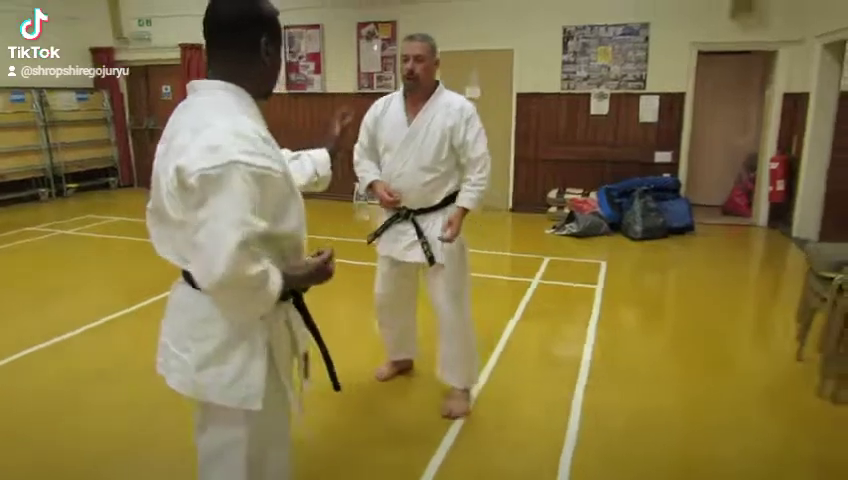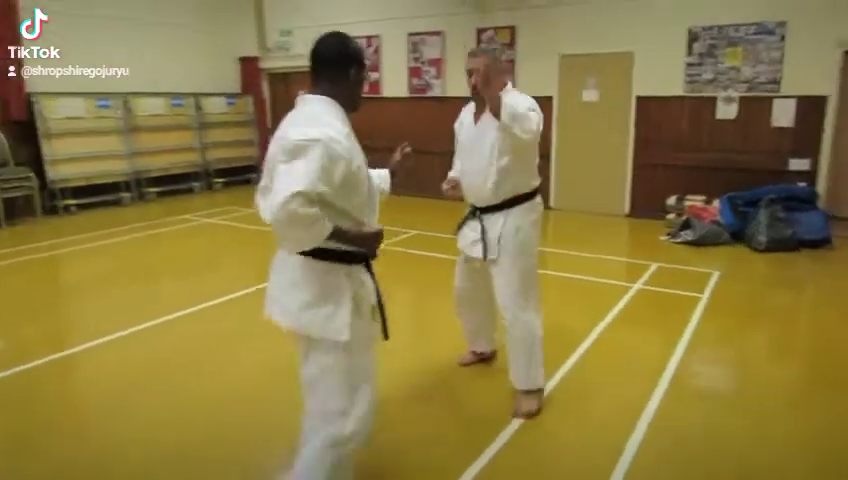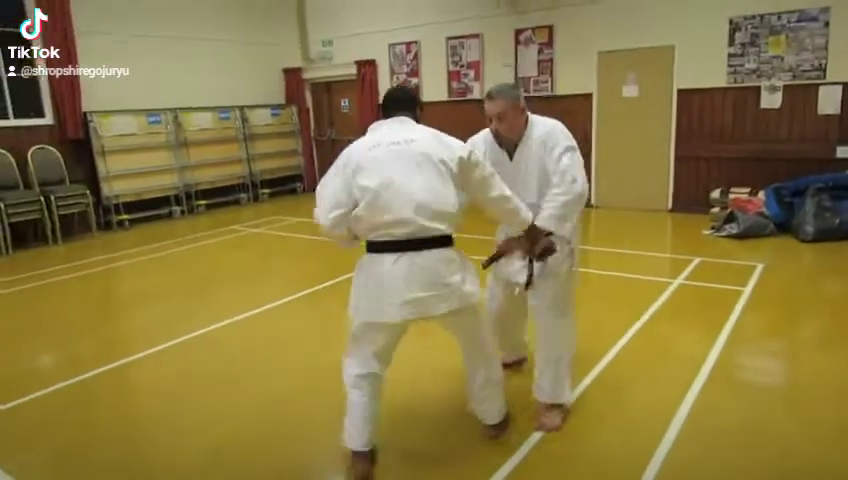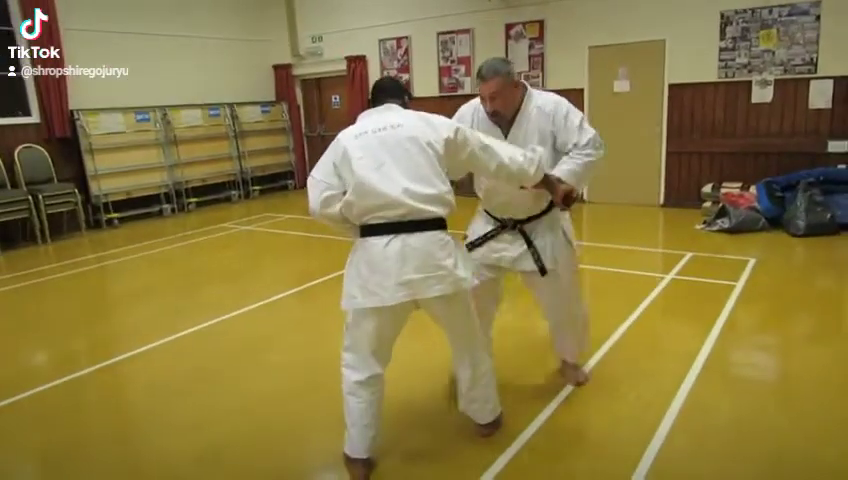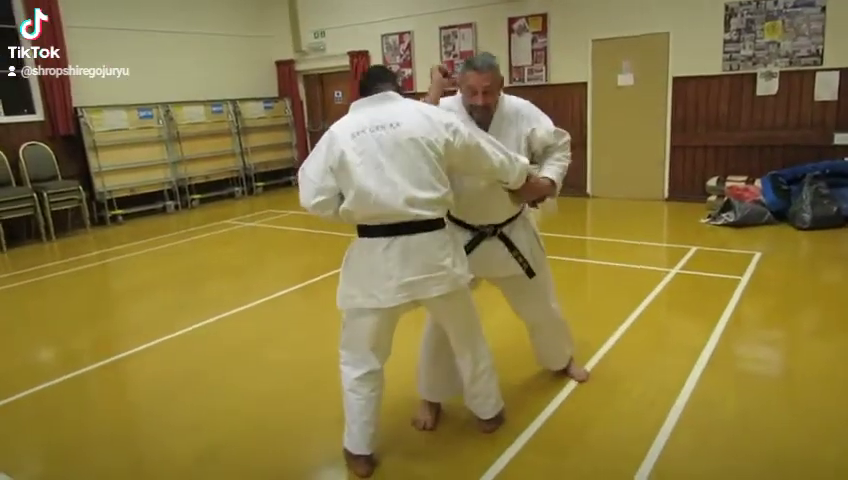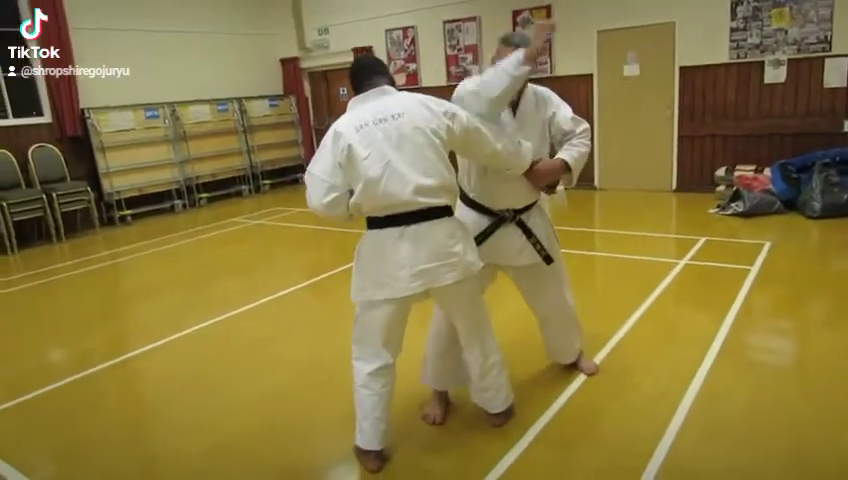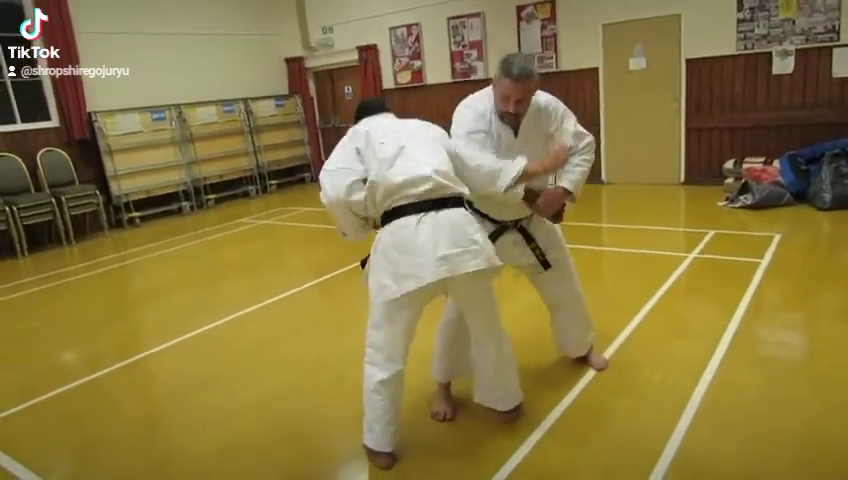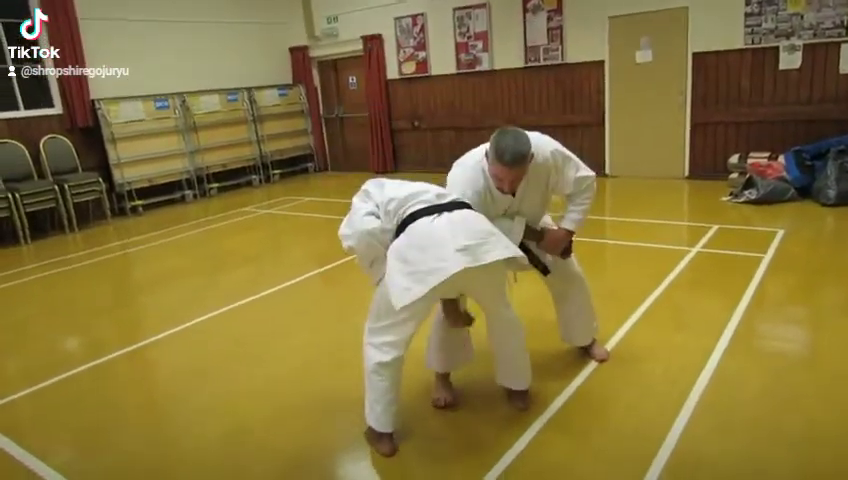
dt=0.5s
person 1, frame 1
left shoulder: (200, 113)
right shoulder: (232, 140)
left elbow: (275, 176)
right elbow: (226, 269)
left wrist: (325, 152)
right wrist: (296, 278)
left hip: (211, 316)
right hip: (237, 329)
person 1, frame 2
left shoulder: (310, 121)
right shoulder: (324, 132)
right elbow: (287, 210)
left wrist: (386, 173)
right wrist: (350, 238)
left hip: (315, 278)
right hip: (329, 283)
left knee: (328, 386)
right knee: (343, 406)
person 1, frame 3
left shoulder: (356, 151)
right shoulder: (446, 144)
left elbow: (329, 217)
right elbow: (496, 195)
right wrist: (532, 234)
left hip: (382, 272)
right hip: (440, 265)
left knee: (363, 360)
right knee: (477, 346)
right ankle: (494, 416)
person 1, frame 4
left shoulder: (346, 138)
right shoulder: (434, 125)
left elbow: (321, 202)
right elbow: (500, 158)
right wrist: (550, 182)
left hip: (376, 257)
right hip: (432, 249)
left knee: (362, 360)
right knee: (467, 340)
right ankle: (485, 415)
person 1, frame 5
left shoulder: (339, 132)
right shoulder: (431, 117)
left elbow: (315, 198)
right elbow: (490, 158)
right wrist: (525, 180)
left hip: (375, 258)
right hip: (432, 248)
left knee: (361, 357)
right knee: (466, 337)
right ankle: (488, 411)
person 1, frame 6
left shoulder: (343, 128)
right shoulder: (430, 107)
left elbow: (323, 200)
right elbow: (490, 143)
right wrist: (530, 167)
left hip: (386, 249)
right hip: (441, 236)
left knee: (373, 352)
right knee: (474, 329)
left ankle: (371, 446)
right ankle: (497, 406)
person 1, frame 7
left shoulder: (357, 136)
right shoulder: (429, 130)
left elbow: (337, 194)
right elbow: (483, 172)
left wrist: (359, 229)
right wrist: (533, 169)
left hip: (403, 244)
right hip: (458, 229)
left knee: (385, 352)
right knee: (485, 326)
left ankle: (381, 446)
right ankle: (504, 403)
person 1, frame 8
left shoulder: (368, 194)
right shoulder: (419, 191)
left elbow: (361, 234)
left wrist: (384, 274)
right wrist: (450, 306)
left hip: (422, 245)
right hip: (474, 230)
left knee: (382, 339)
right knee: (500, 311)
left ankle: (381, 431)
right ankle: (517, 388)
person 2, frame 1
left shoulder: (458, 109)
right shoulder: (381, 109)
left elbow: (478, 167)
right elbow: (363, 155)
left wrist: (461, 211)
right wrist: (376, 185)
left hip: (439, 221)
right hip: (395, 220)
left knee: (451, 304)
right knee: (389, 297)
left ankle: (459, 385)
right ankle: (401, 357)
person 2, frame 2
left shoulder: (519, 105)
right shoulder: (467, 114)
left elbow: (524, 134)
left wrist: (493, 97)
right wrist: (454, 178)
left hip: (513, 218)
right hip: (477, 217)
left knee: (515, 302)
right knee: (469, 289)
left ankle: (529, 386)
right ankle: (483, 347)
person 2, frame 3
left shoulder: (551, 135)
right shoulder: (480, 144)
left elbow: (572, 189)
left wrist: (539, 231)
left hip: (551, 238)
right hip: (509, 239)
left knee: (551, 318)
right knee: (500, 307)
left ankle: (552, 401)
right ankle: (513, 354)
person 2, frame 4
left shoulder: (552, 108)
right shoulder: (470, 114)
left elbow: (590, 146)
left wrist: (557, 181)
left hip: (543, 225)
right hip: (491, 224)
left knee: (562, 300)
right knee: (471, 293)
left ankle: (569, 359)
person 2, frame 5
left shoulder: (522, 113)
right shoulder: (443, 113)
left elbow: (558, 146)
left wrist: (548, 180)
right wrist: (430, 99)
left hip: (512, 231)
right hip: (459, 235)
left knee: (540, 304)
left ankle: (561, 359)
right ankle: (431, 398)
person 2, frame 6
left shoulder: (544, 100)
right shoulder: (475, 97)
left elbow: (580, 134)
right elbow: (481, 94)
left wrist: (562, 165)
right wrist: (527, 51)
left hip: (527, 221)
right hip: (475, 221)
left knee: (553, 296)
right knee: (455, 307)
left ankle: (571, 353)
right ankle: (440, 390)
person 2, frame 7
left shoulder: (549, 108)
right shoulder: (472, 110)
left elbow: (583, 147)
right elbow: (475, 167)
left wrist: (563, 190)
left hip: (533, 220)
right hip: (480, 222)
left knee: (563, 286)
right knee: (461, 303)
left ankle: (581, 348)
right ankle: (443, 386)
person 2, frame 8
left shoulder: (547, 152)
right shoulder: (466, 178)
left elbow: (584, 184)
left wrist: (565, 230)
left hip: (529, 226)
left knee: (568, 275)
left ankle: (585, 339)
right ankle: (442, 376)
